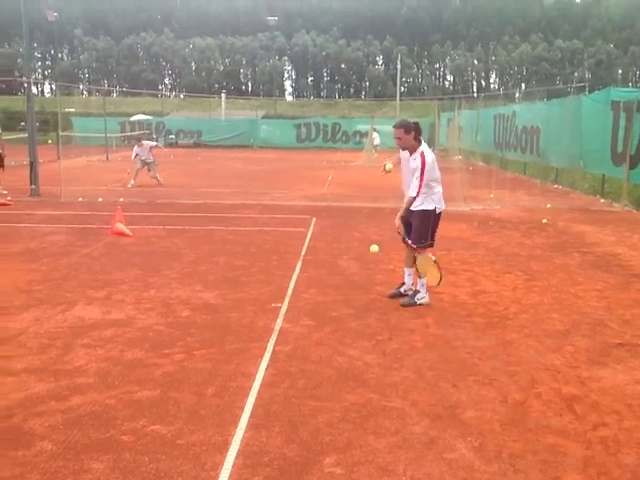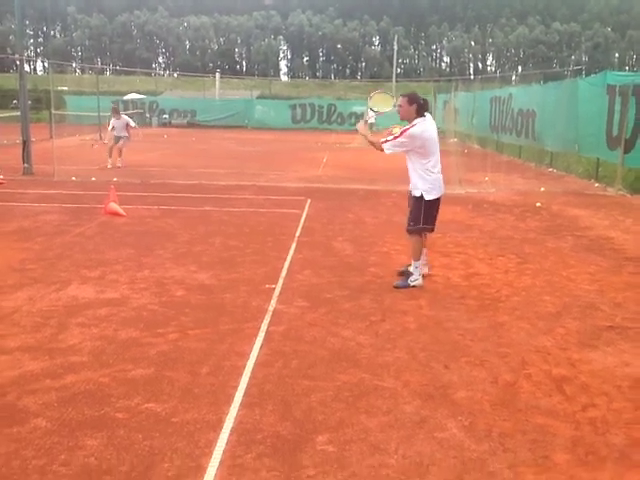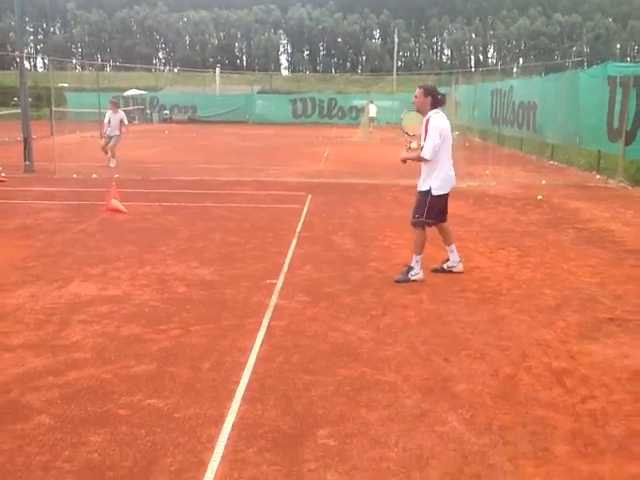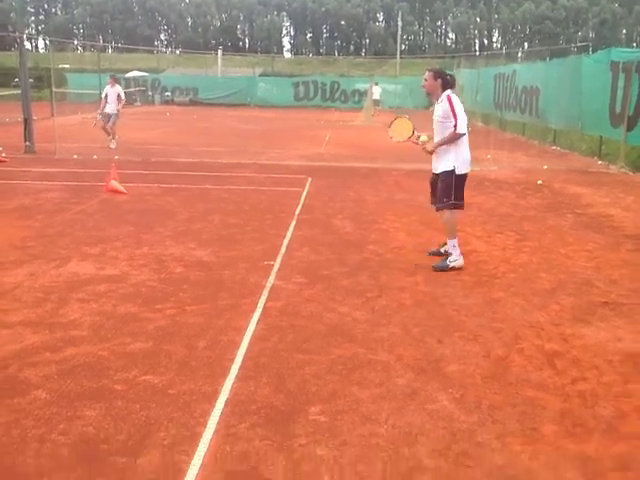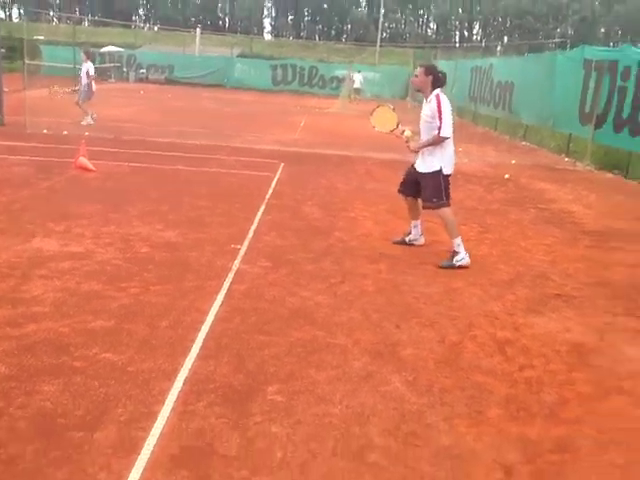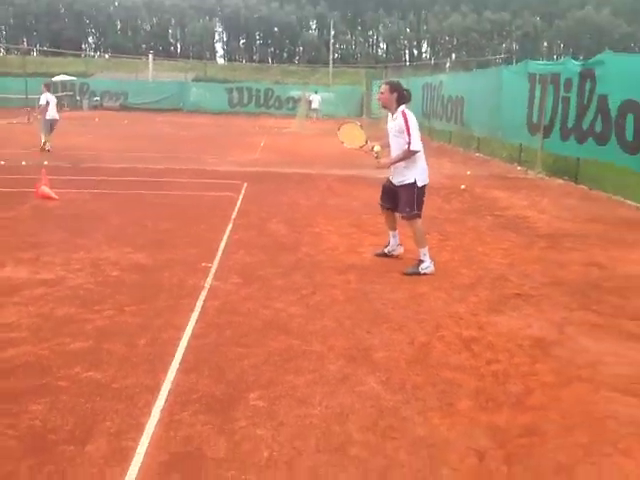
dt=0.3s
person 1, frame 1
left shoulder: (424, 159)
right shoulder: (405, 148)
left elbow: (415, 193)
left wrist: (400, 216)
left hip: (427, 206)
right hip: (411, 204)
left knee: (420, 246)
right knee: (409, 244)
left ankle: (421, 292)
right ankle: (408, 284)
person 1, frame 2
left shoulder: (414, 131)
right shoulder: (426, 119)
left elbow: (381, 146)
left wrist: (363, 131)
right wrist: (398, 134)
left hip: (425, 188)
right hip: (425, 184)
left knee: (415, 230)
right knee: (418, 228)
left ankle: (414, 276)
right ankle: (418, 265)
person 1, frame 3
left shoulder: (432, 121)
right shoulder: (438, 117)
left elbow: (427, 155)
left wrist: (407, 155)
right wrist: (415, 148)
left hip: (434, 182)
right hip: (441, 179)
left knee: (419, 223)
right knee: (439, 221)
left ankle: (415, 269)
right ankle: (454, 261)
person 1, frame 4
left shoulder: (450, 100)
right shoulder: (439, 102)
left elbow: (460, 130)
left wrist: (435, 145)
right wrist: (429, 142)
left hip: (452, 164)
right hip: (442, 163)
left knee: (446, 207)
right knee: (440, 205)
left ankle: (454, 255)
right ankle: (451, 246)
person 1, frame 5
left shoulder: (439, 100)
right shoulder: (428, 100)
left elbow: (444, 134)
left wrist: (419, 145)
right wrist: (412, 135)
left hip: (437, 164)
right hip: (424, 161)
left knee: (440, 206)
right knee: (409, 194)
left ankle: (460, 254)
right ankle: (415, 235)
person 1, frame 6
left shoulder: (406, 117)
right shoulder: (391, 117)
left elbow: (414, 148)
left wrist: (389, 161)
left hip: (412, 176)
right hip: (397, 174)
left knee: (411, 217)
right knee: (386, 207)
left ankle: (426, 262)
right ankle: (394, 246)
